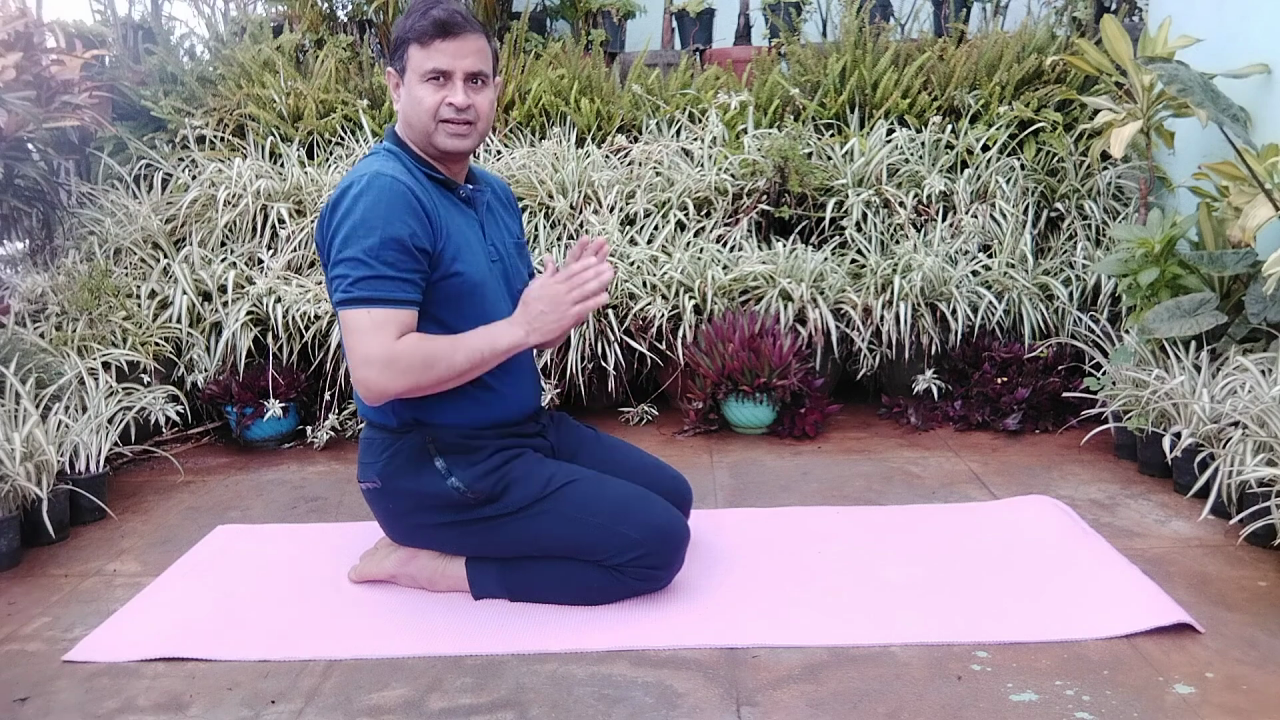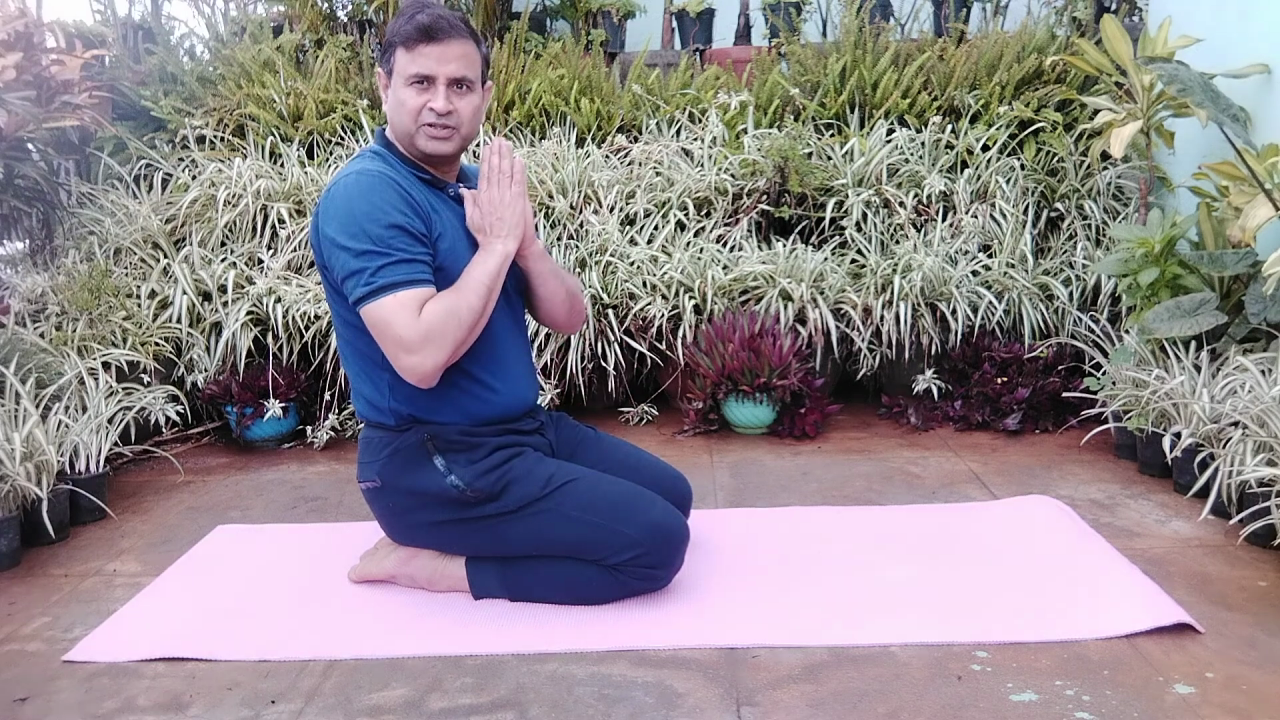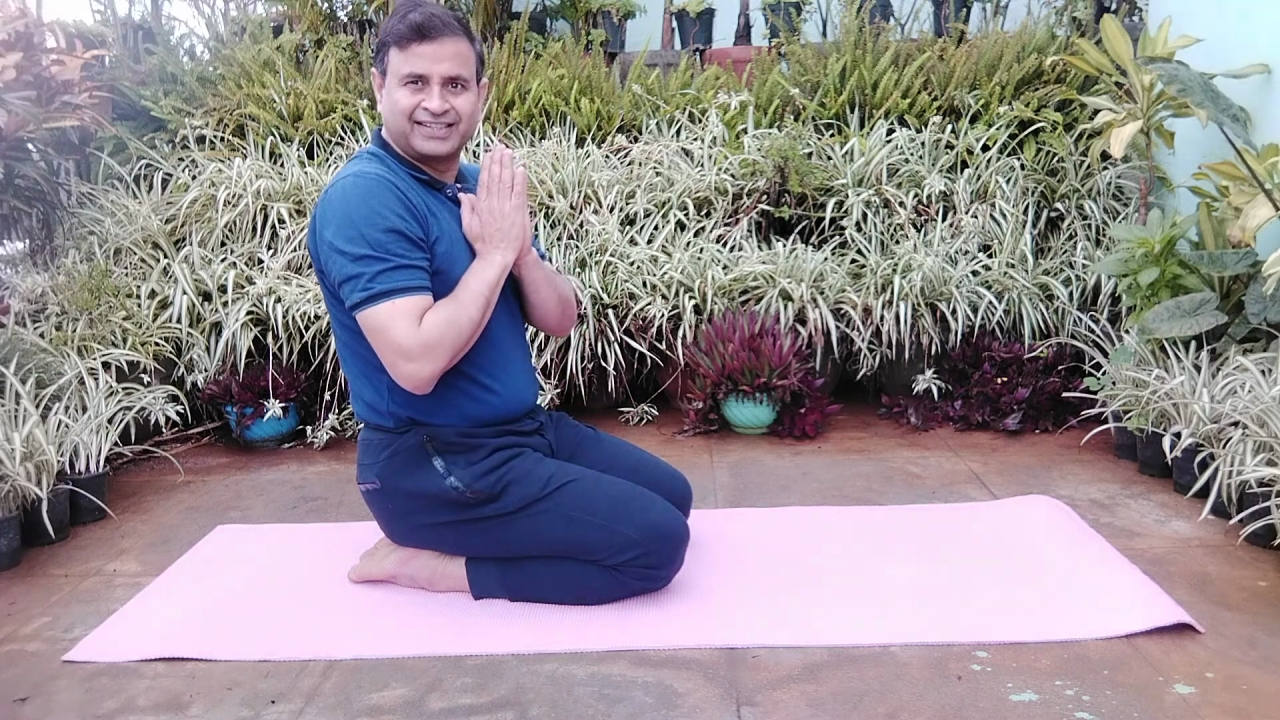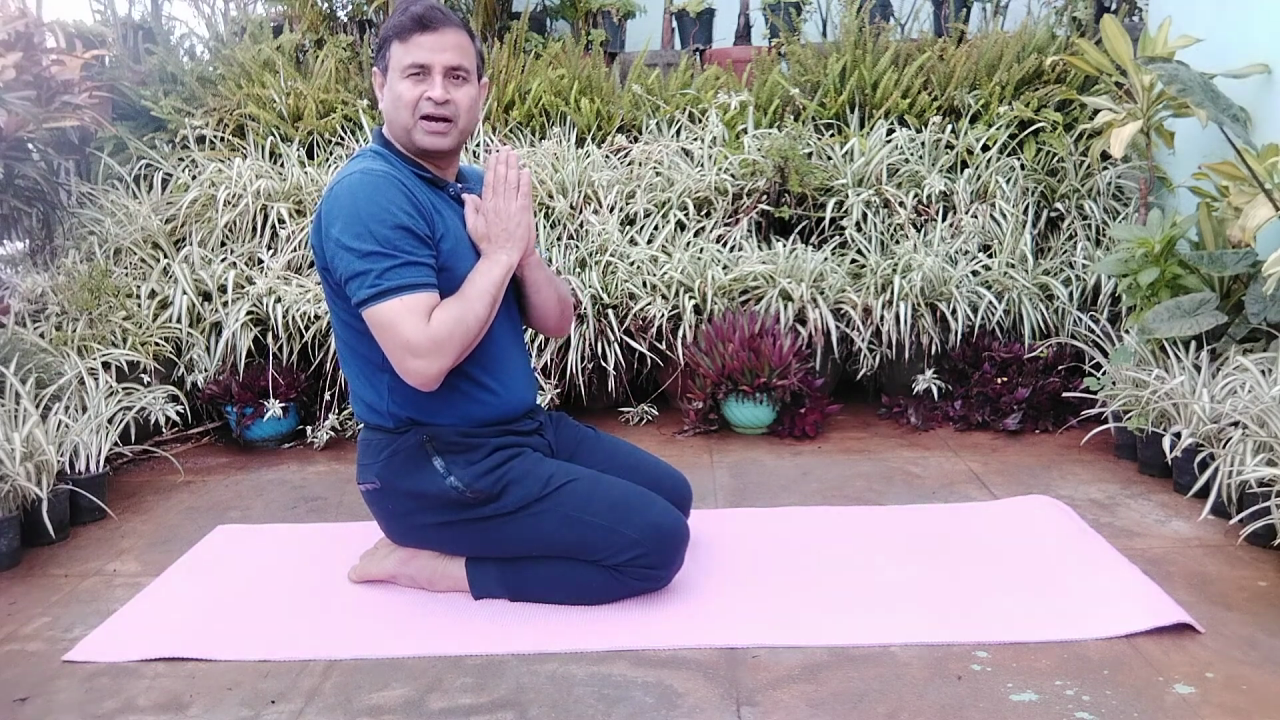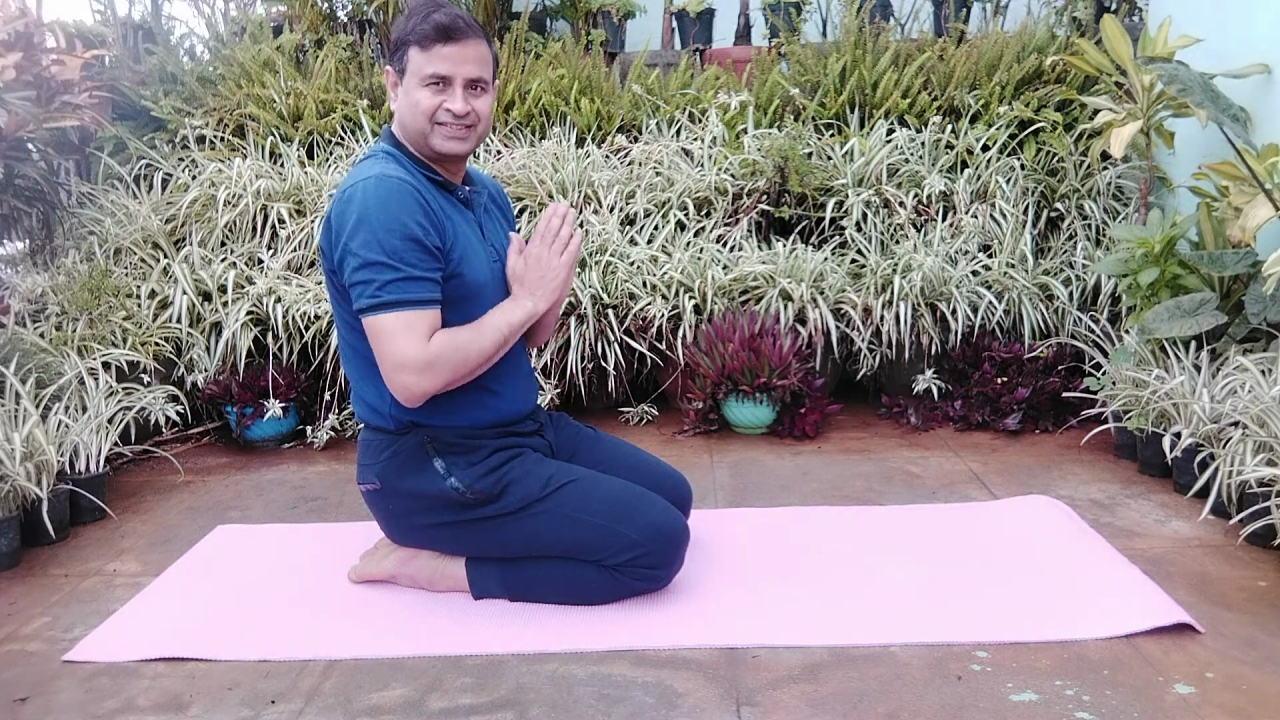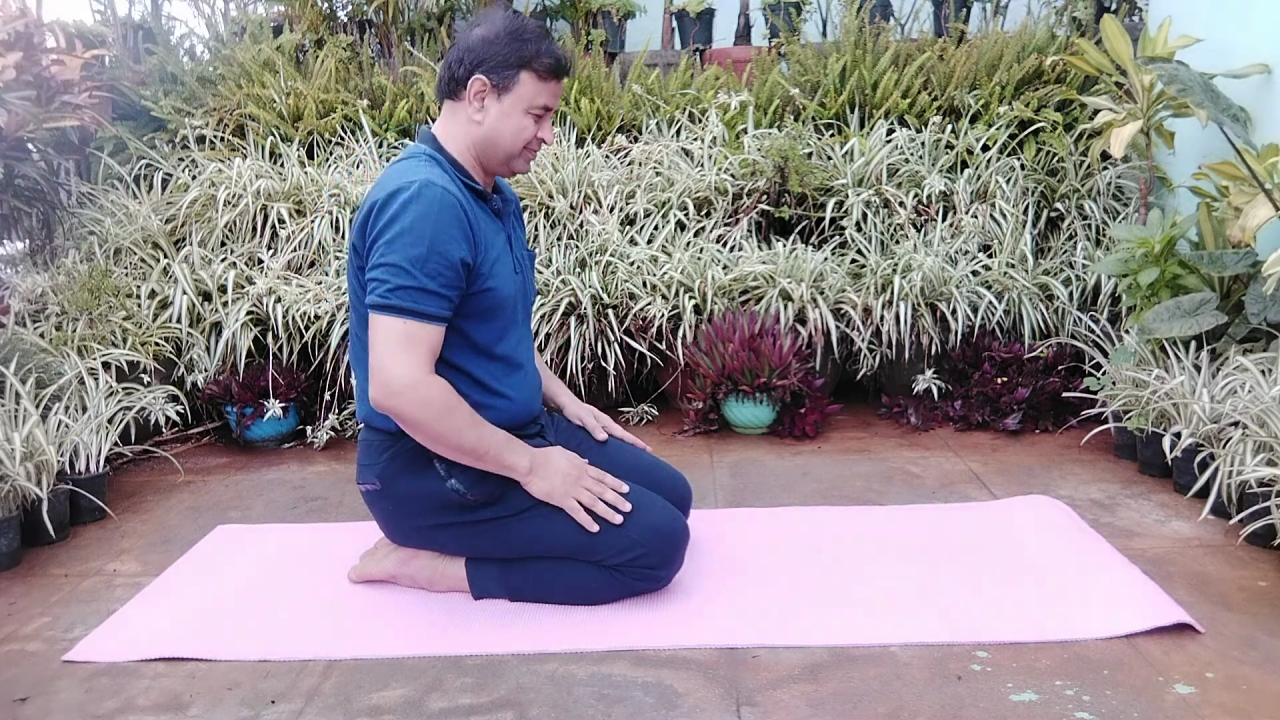
dt=0.7s
person 1, frame 1
left shoulder: (491, 192)
right shoulder: (379, 196)
left elbow: (501, 318)
right elbow: (377, 373)
left wrist: (559, 306)
right wrist: (524, 327)
left hip: (517, 430)
right hip: (434, 466)
left knee: (670, 496)
right knee: (656, 543)
left ankle: (439, 546)
right ankle: (429, 562)
person 1, frame 2
left shoulder: (481, 188)
right shoulder: (366, 196)
left elbow: (569, 318)
right elbow: (422, 357)
left wrist: (525, 240)
right wrist: (497, 243)
right hip: (431, 462)
left knee: (670, 495)
right knee: (656, 541)
left ankle: (440, 546)
right ankle: (426, 562)
person 1, frame 3
left shoulder: (479, 188)
right shoulder: (364, 199)
left elbow: (561, 320)
right elbow: (416, 363)
left wrist: (520, 249)
right wrist: (494, 253)
right hip: (432, 464)
left knee: (671, 495)
right knee: (656, 542)
left ankle: (435, 548)
right ankle: (426, 561)
person 1, frame 4
left shoulder: (480, 188)
right shoulder: (367, 195)
left elbow: (557, 321)
right elbow: (423, 360)
left wrist: (523, 249)
right wrist: (500, 252)
right hip: (432, 464)
left knee: (670, 495)
right knee: (657, 540)
left ankle: (451, 542)
right ankle: (425, 561)
person 1, frame 5
left shoulder: (485, 192)
right shoulder: (382, 198)
left elbow: (502, 323)
right elbow: (415, 373)
left wrist: (548, 294)
right wrist: (527, 299)
right hip: (433, 465)
left knee: (670, 494)
right knee: (656, 542)
left ankle: (444, 543)
right ankle: (427, 561)
person 1, frame 6
left shoulder: (494, 195)
right shoulder: (424, 201)
right elbow: (398, 388)
left wrist: (564, 401)
right wrist: (528, 466)
right hip: (433, 468)
left knee: (670, 496)
right knee: (655, 542)
left ankle: (444, 545)
right ankle: (423, 559)
